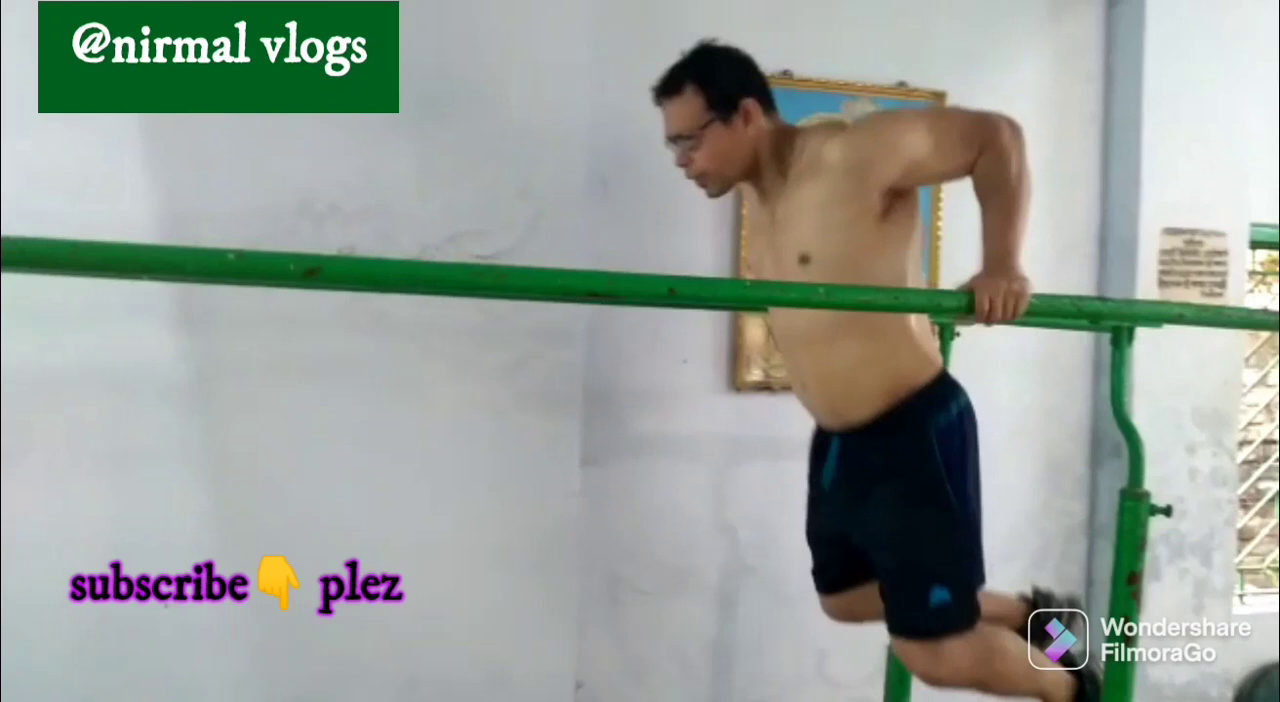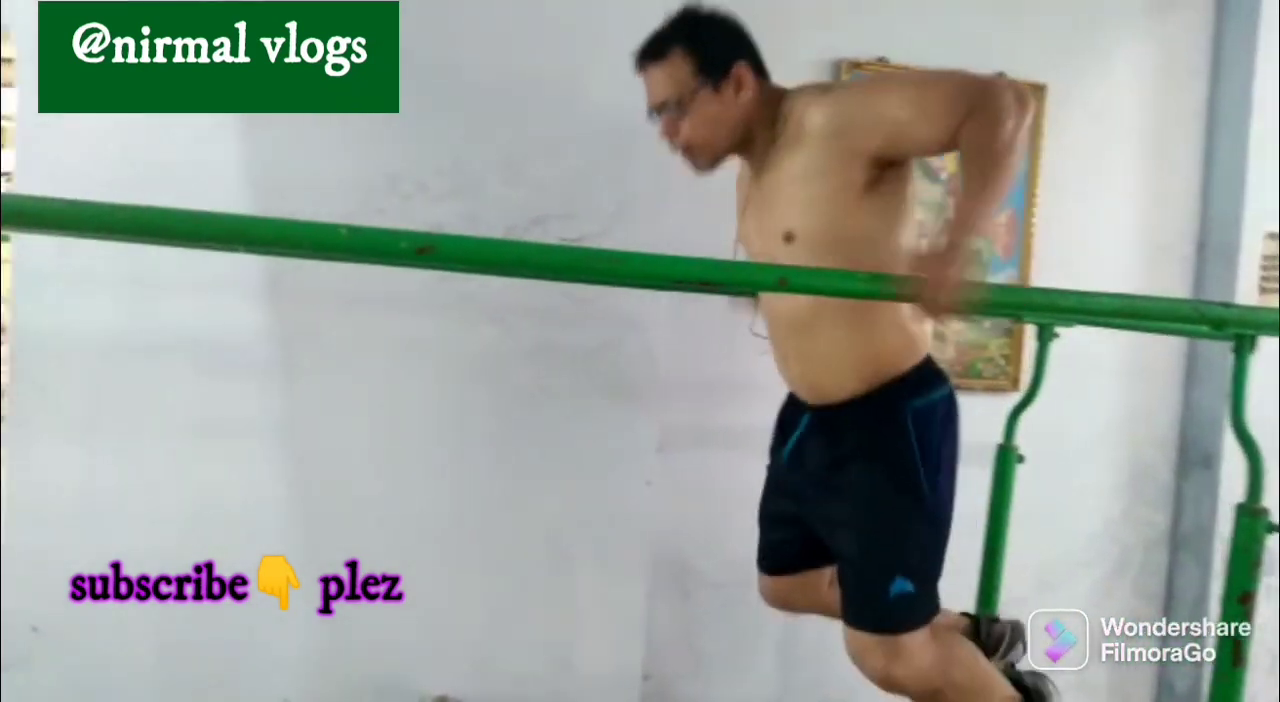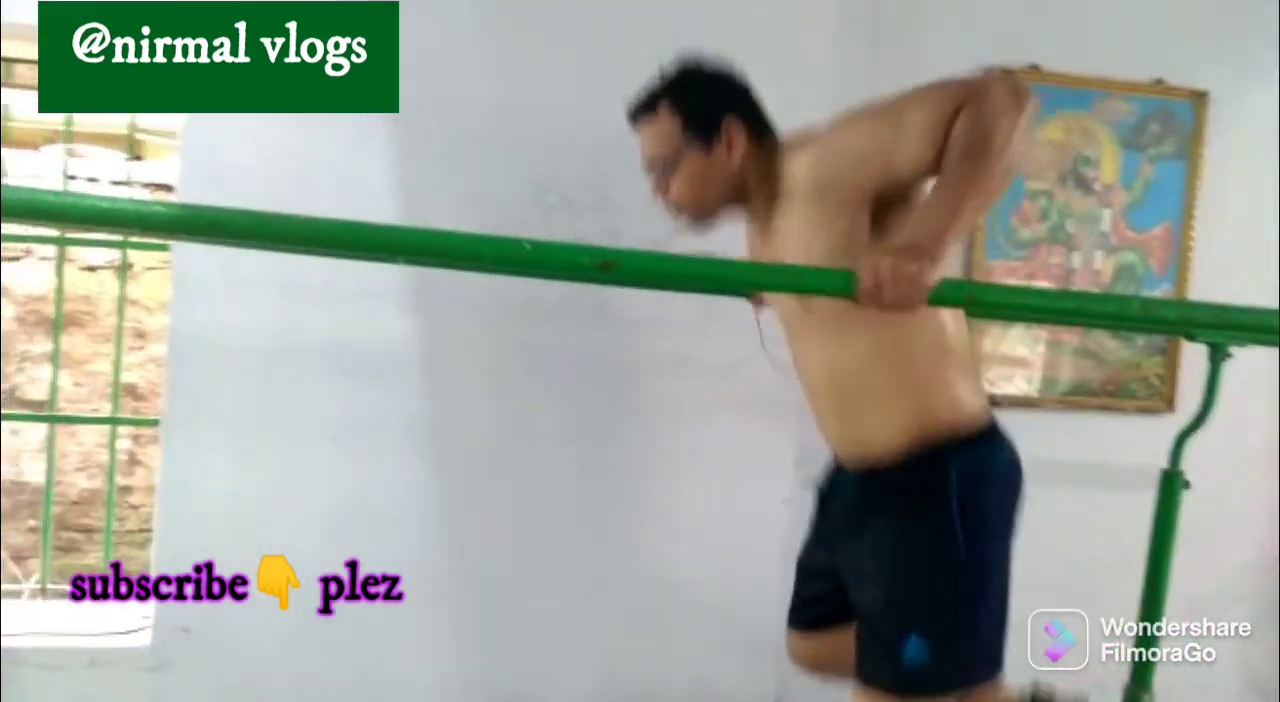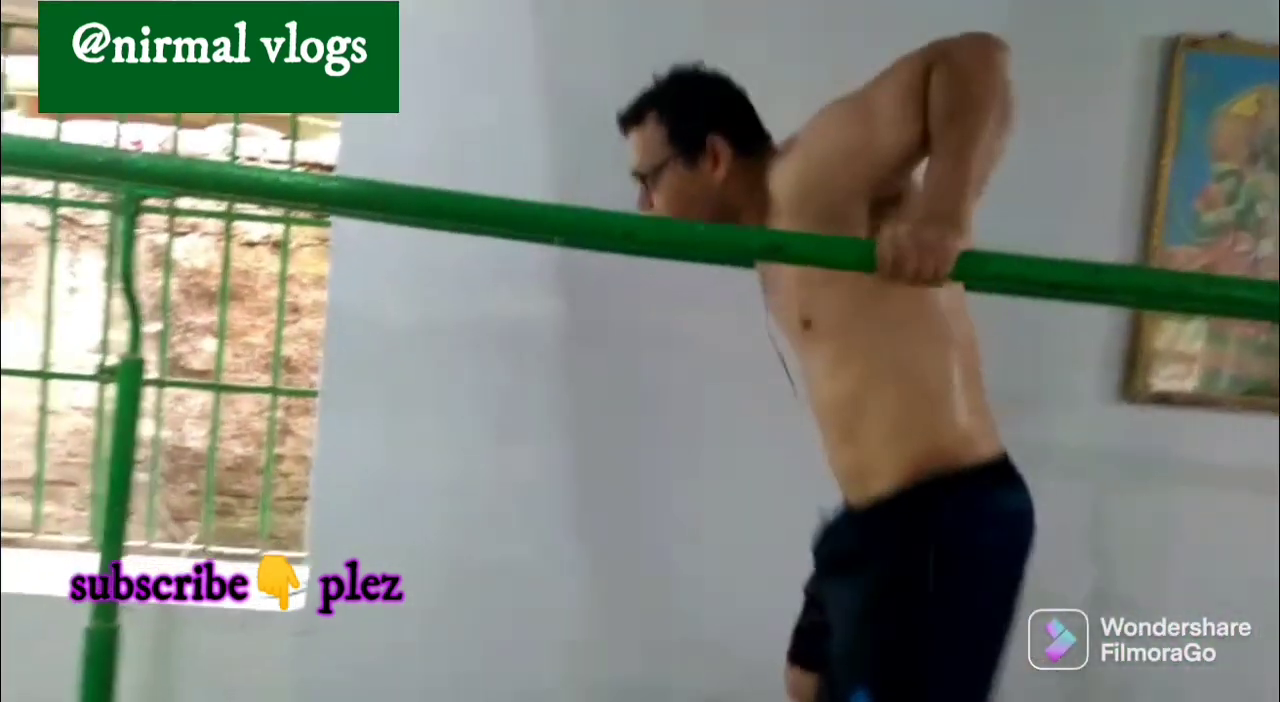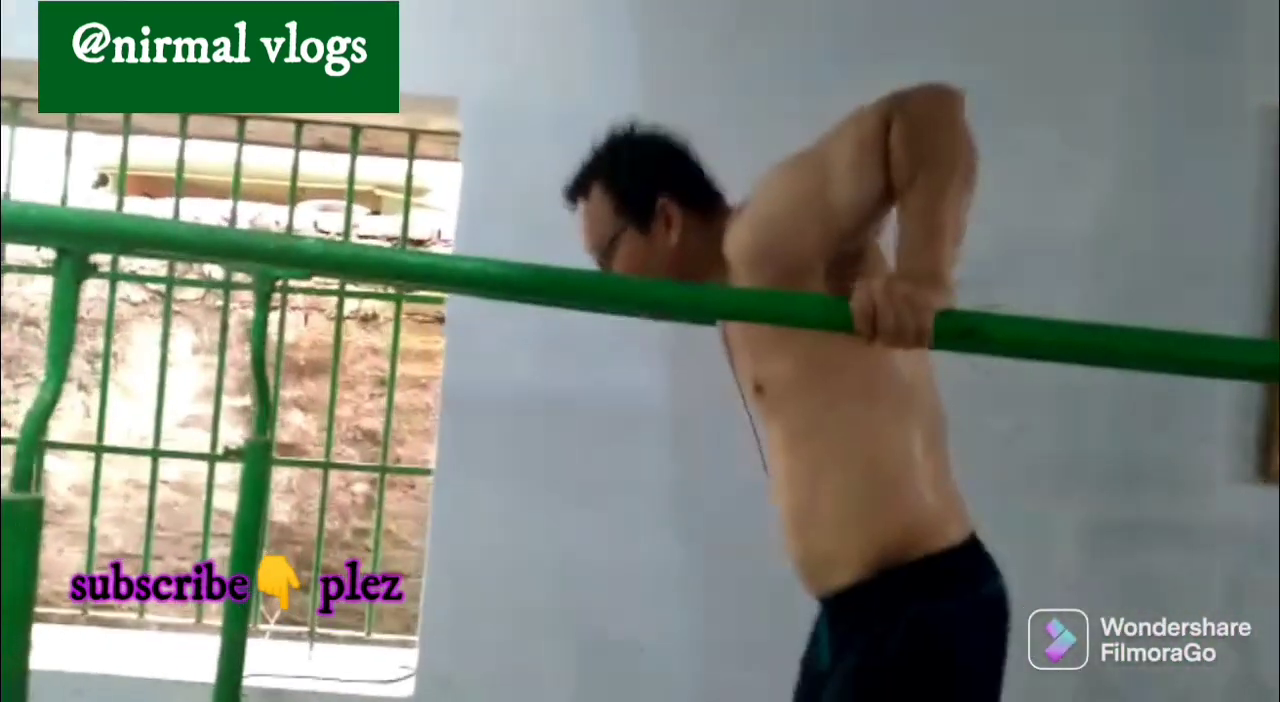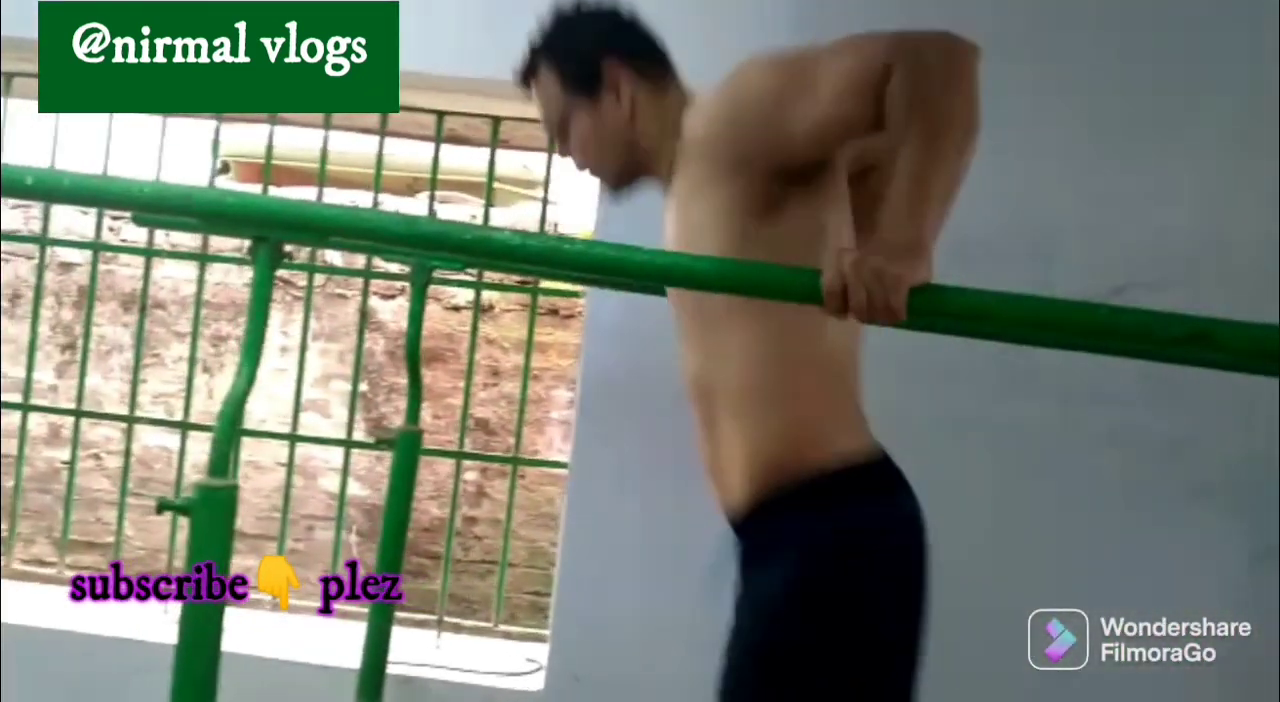
dt=0.7s
person 1, frame 1
left shoulder: (847, 155)
right shoulder: (761, 192)
left elbow: (996, 134)
left wrist: (1002, 263)
left hip: (915, 434)
right hip: (838, 442)
right knee: (844, 598)
right ankle: (1027, 616)
person 1, frame 2
left shoulder: (833, 120)
right shoulder: (752, 155)
left elbow: (1002, 102)
left wrist: (958, 244)
left hip: (894, 420)
right hip: (808, 419)
right knee: (786, 585)
right ankle: (971, 636)
person 1, frame 3
left shoulder: (820, 170)
right shoulder: (770, 204)
left elbow: (999, 96)
left wrist: (924, 246)
left hip: (946, 482)
right hip: (865, 484)
right knee: (816, 646)
person 1, frame 4
left shoulder: (813, 179)
right shoulder: (779, 213)
left elbow: (971, 60)
left wrist: (944, 220)
left hip: (945, 520)
right hip: (890, 520)
person 1, frame 5
left shoulder: (764, 243)
right shoulder: (745, 271)
left elbow: (928, 111)
left wrist: (921, 278)
left hip: (922, 613)
right hip: (865, 610)
person 1, frame 6
left shoulder: (729, 126)
right shoulder: (702, 177)
left elbow: (938, 59)
left wrist: (902, 246)
left hip: (834, 539)
right hip: (804, 539)
